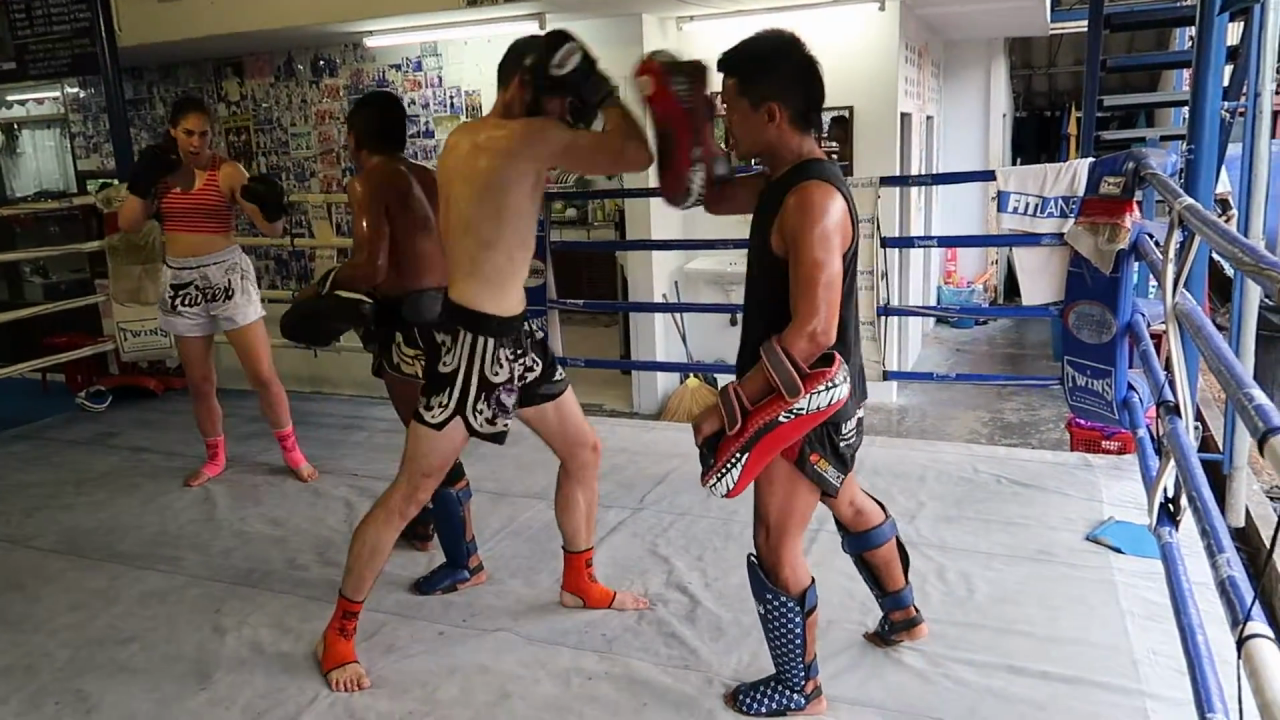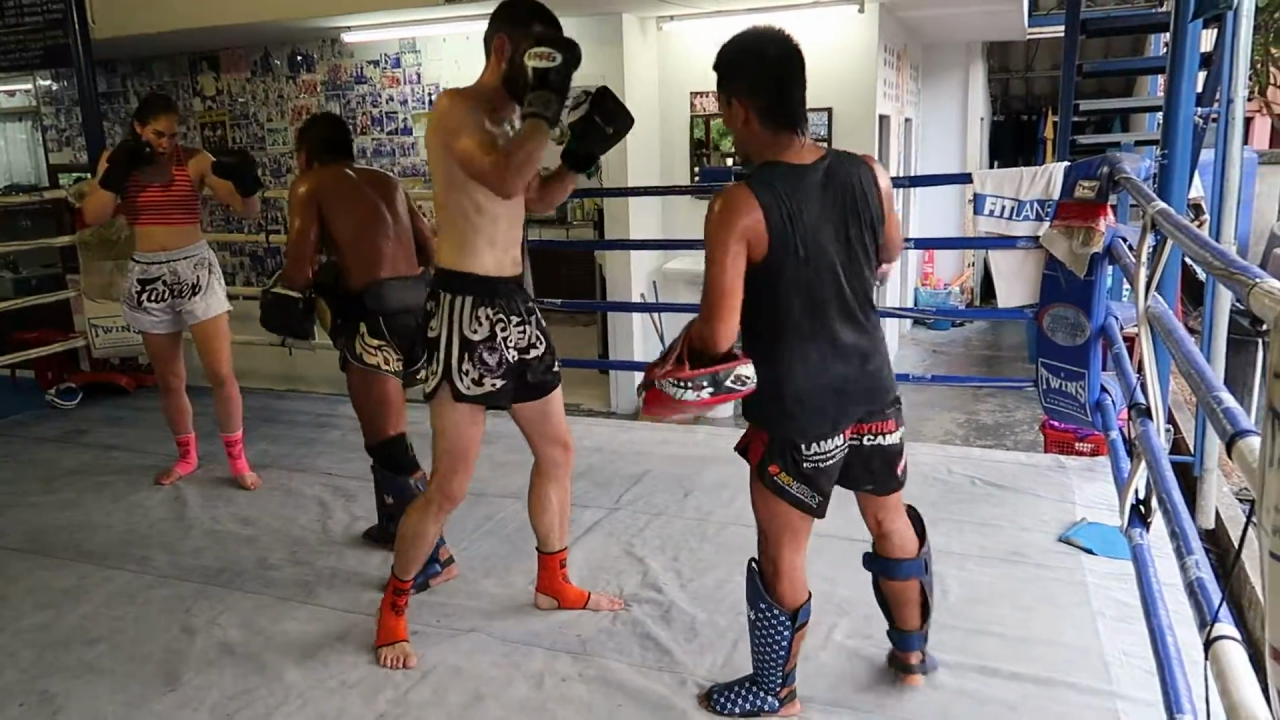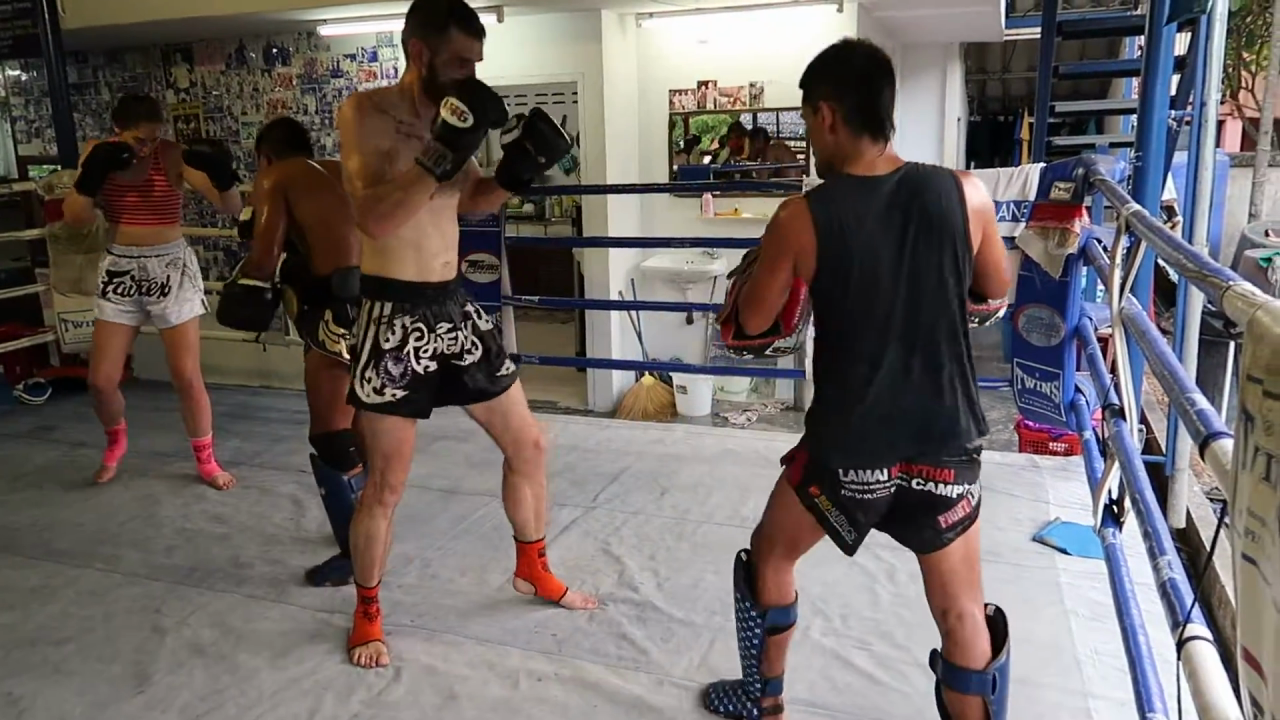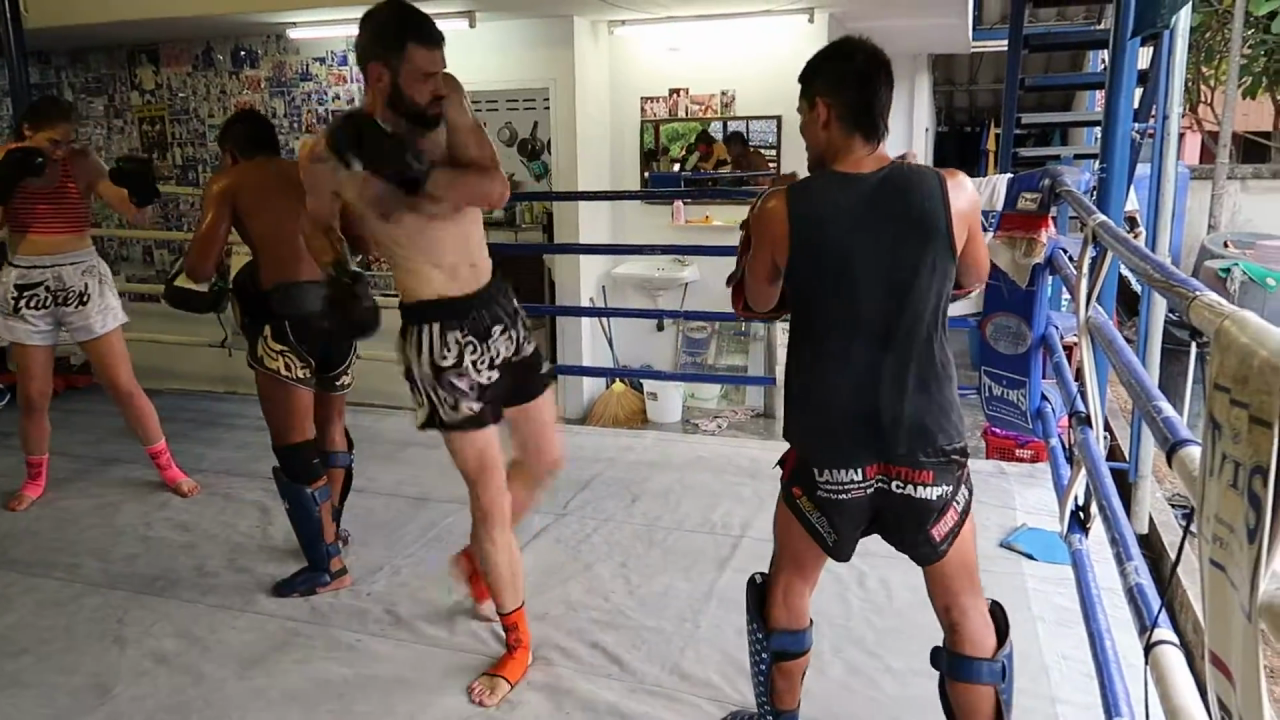
dt=0.4s
person 1, frame 1
left shoulder: (811, 199)
right shoulder: (789, 177)
left elbow: (811, 331)
right elbow: (722, 199)
left wrist: (729, 403)
right hip: (833, 395)
left knee: (777, 548)
right knee: (848, 499)
right ankle: (903, 613)
person 1, frame 2
left shoulder: (740, 206)
right shoulder: (867, 176)
left elbow: (718, 336)
left wrist: (679, 358)
left hip: (794, 417)
right hip: (873, 399)
left knee: (782, 559)
right knee: (891, 520)
right ankle: (911, 649)
person 1, frame 3
left shoulder: (802, 218)
right shoulder: (963, 194)
left elbow: (752, 322)
right elbow: (997, 290)
left wrist: (767, 260)
left hip: (847, 449)
right hip: (945, 447)
left knee: (768, 560)
right knee: (963, 613)
person 1, frame 4
left shoulder: (783, 210)
right shoulder: (951, 194)
left elbow: (758, 299)
left hip: (830, 452)
right hip: (929, 449)
left knee: (786, 588)
right knee: (967, 615)
person 2, frame 1
left shoulder: (464, 140)
right shoulder: (532, 138)
right elbow: (632, 156)
right wrist: (597, 90)
left hip: (513, 333)
right hip: (478, 341)
left knee: (584, 451)
right knee: (409, 495)
left ankle: (580, 584)
right ankle: (340, 630)
person 2, frame 2
left shoulder: (508, 119)
right shoulder: (456, 108)
left elbow: (537, 201)
right elbow: (504, 184)
left wrist: (582, 151)
right wrist: (542, 102)
left hip: (514, 303)
right hip: (467, 309)
left knee: (557, 448)
right knee: (450, 485)
left ankle: (553, 582)
right ankle: (393, 609)
person 2, frame 3
left shoulder: (454, 112)
right shoulder: (365, 113)
right elbow: (375, 218)
left wrist: (518, 169)
right wrist: (445, 141)
left hip: (455, 306)
right hip: (395, 318)
left knee: (525, 446)
right knee: (387, 484)
left ankle: (533, 568)
right ankle: (367, 612)
person 2, frame 4
left shoulder: (448, 102)
right shoulder: (329, 149)
left elbow: (494, 191)
left wrist: (410, 169)
left hip: (498, 307)
right hip: (439, 333)
left knee: (545, 460)
right knee: (492, 500)
left ankle: (475, 558)
right ankle: (518, 644)
person 3, frame 1
left shoulder: (369, 182)
right shoulder: (431, 178)
left elbow: (372, 268)
left wrist: (319, 292)
left hip: (408, 321)
right hip: (446, 313)
left ankle: (465, 562)
right ankle: (418, 523)
person 3, frame 2
left shoulder: (309, 187)
right shoulder: (387, 182)
left elbow: (297, 271)
right elbow: (430, 251)
left wrist: (281, 297)
left hip: (374, 318)
right hip: (418, 309)
left knee: (385, 443)
right knee: (391, 427)
left ankle: (434, 556)
right ankle: (393, 525)
person 3, frame 3
left shoulder: (275, 178)
right shoulder: (340, 173)
left elbow: (264, 257)
left wrist: (245, 287)
left hip: (339, 306)
left knee: (330, 436)
right knee: (361, 421)
left ankle: (356, 551)
person 3, frame 4
left shoulder: (227, 183)
left elbow: (200, 269)
right elbow: (363, 239)
left wrist: (201, 268)
left hip: (286, 317)
left knee: (293, 448)
right knee: (331, 425)
left ankle: (327, 565)
right ankle: (330, 530)
person 4, frame 1
left shoulder: (228, 171)
right shoulder: (157, 168)
left elbow: (271, 228)
right elbow: (127, 225)
left wrist: (272, 209)
right wrist: (141, 180)
left hip: (228, 274)
right hip: (181, 281)
left knee: (263, 375)
right knee: (200, 383)
left ankle: (291, 449)
right ankle: (215, 458)
person 4, frame 2
left shoulder: (195, 160)
right shoulder: (116, 160)
left elbow: (249, 210)
right elbow: (93, 216)
left wrist: (246, 181)
right wrist: (115, 172)
left hip: (196, 269)
right hip: (147, 276)
left knee: (221, 372)
right knee: (169, 381)
left ankle: (237, 458)
right ankle: (187, 456)
person 4, frame 3
left shoulder: (174, 156)
right shoulder: (97, 154)
left elbow: (230, 205)
right elbow: (73, 217)
left wrist: (223, 173)
right wrist: (92, 175)
left hip: (171, 268)
right hip: (120, 271)
left knee: (187, 377)
right knee: (101, 380)
left ankle: (206, 461)
right ankle: (115, 442)
person 4, frame 4
left shoulder: (82, 163)
left elbow: (137, 217)
left wrist: (142, 191)
left hip: (83, 278)
left knee: (123, 386)
left ankle: (168, 466)
right ankle: (35, 478)
